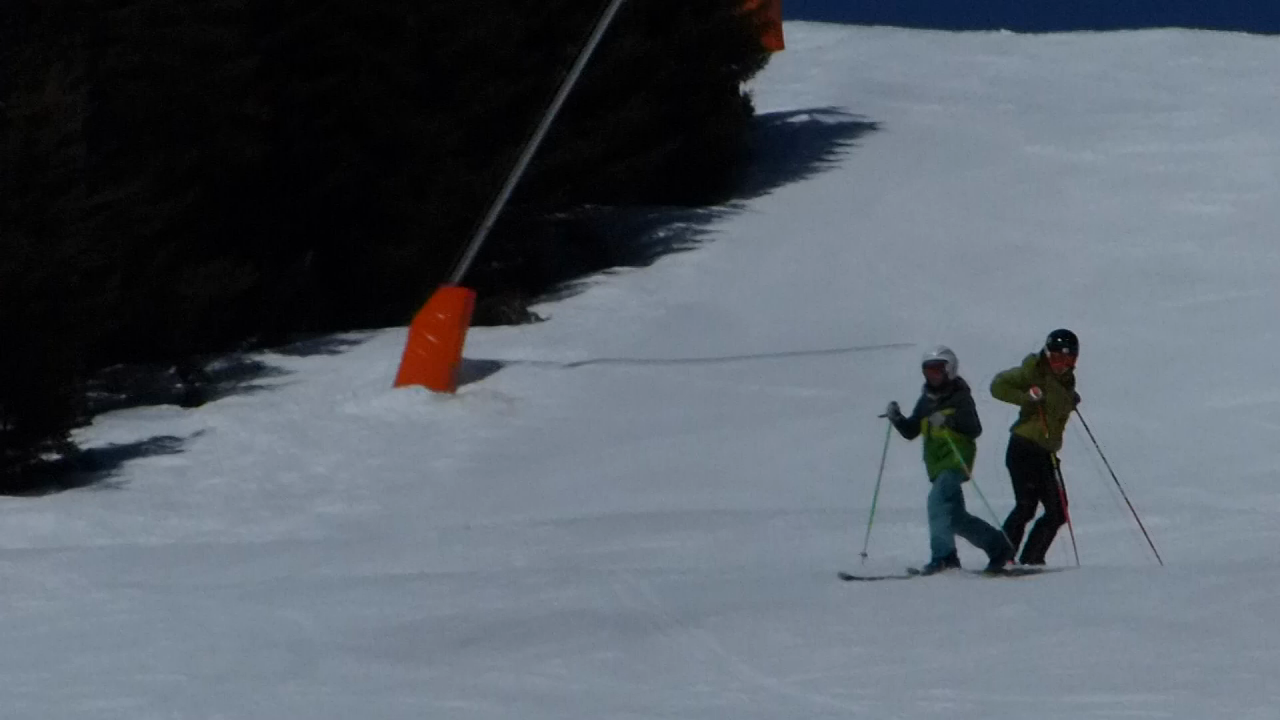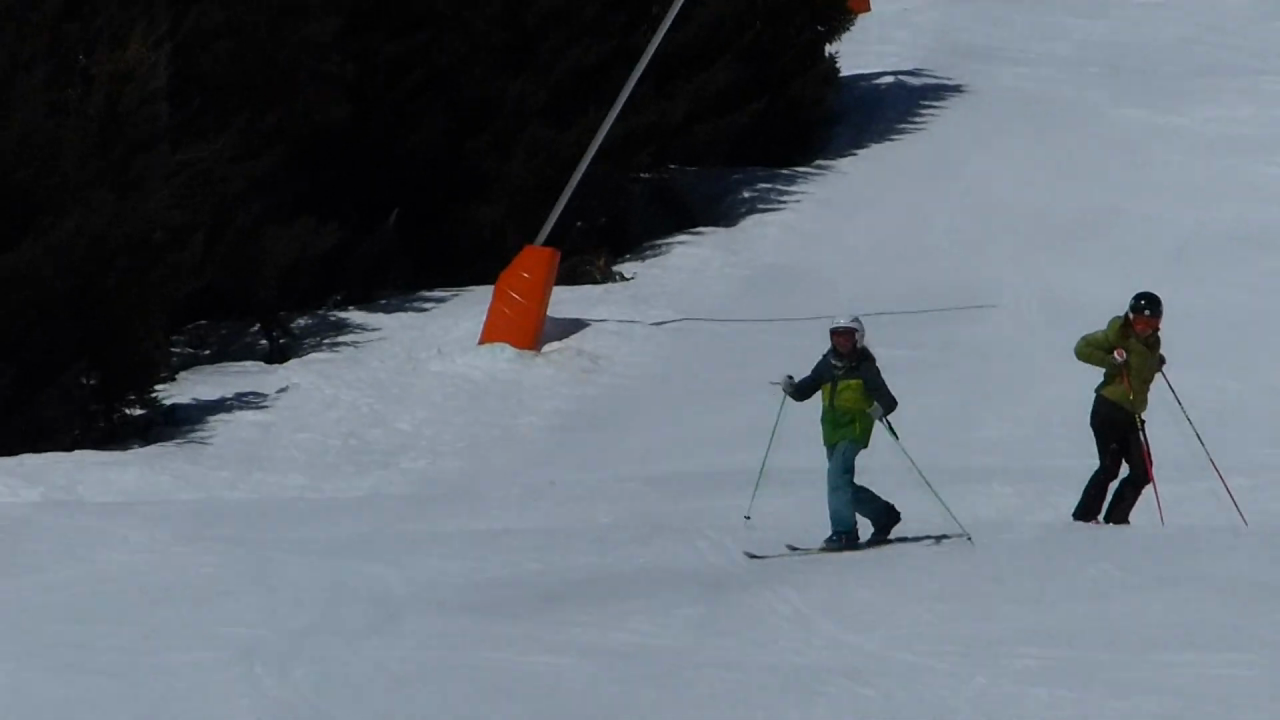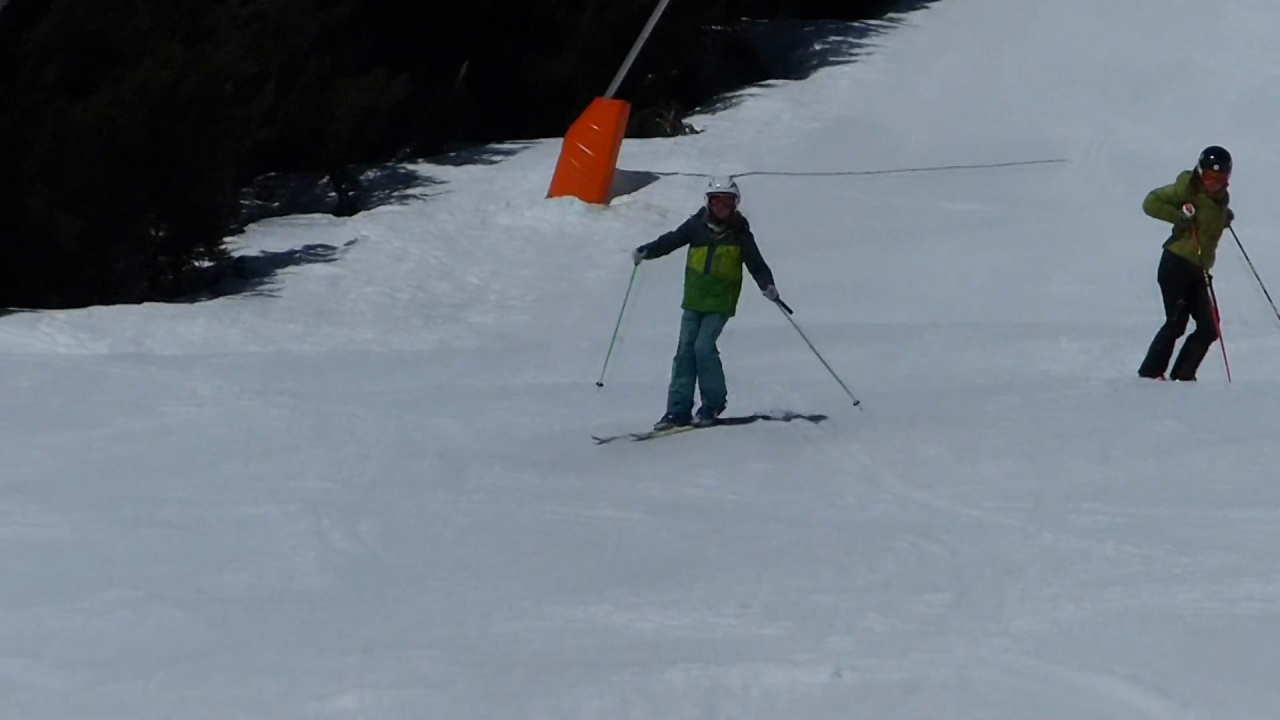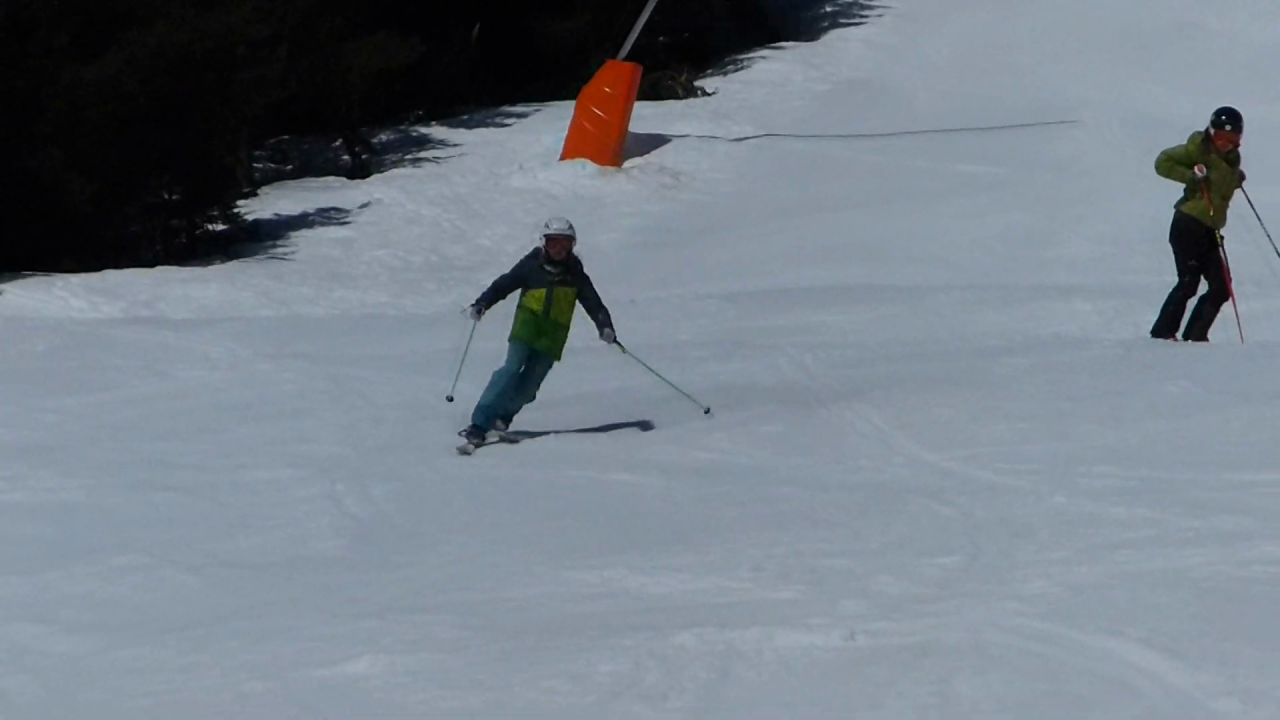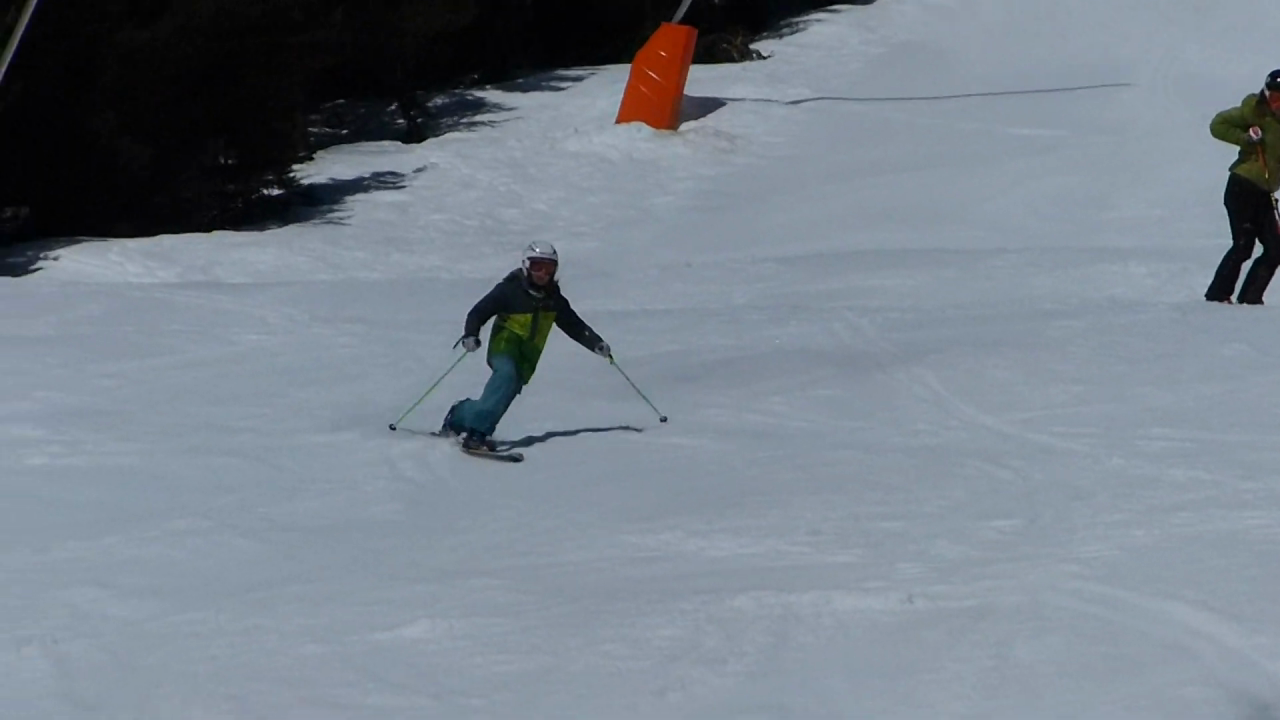
dt=0.4s
person 1, frame 1
left shoulder: (1066, 381)
right shoulder: (1034, 372)
right elbow: (998, 385)
left wrist: (1072, 400)
right wrist: (1027, 397)
left hip: (1045, 453)
right hip: (1024, 447)
left knee: (1057, 512)
right knee: (1026, 506)
left ankle: (1032, 559)
person 1, frame 2
left shoulder: (1152, 343)
right shoulder: (1119, 334)
right elbow: (1082, 347)
left wrist: (1157, 362)
right wrist: (1112, 360)
left hip: (1130, 414)
right hip: (1109, 408)
left knee: (1141, 472)
right knee: (1110, 466)
left ankle: (1115, 519)
right ankle: (1083, 517)
person 1, frame 3
left shoulder: (1220, 198)
right shoulder: (1188, 189)
right elbow: (1151, 202)
left wrist: (1225, 218)
right wrist: (1180, 215)
left hip: (1198, 270)
right hip: (1176, 264)
left knee: (1208, 329)
right knee: (1176, 323)
left ankle: (1182, 375)
right ankle: (1149, 373)
person 1, frame 4
left shoulder: (1232, 159)
right shoulder: (1200, 149)
right elbow: (1163, 162)
left wrist: (1237, 179)
right wrist: (1192, 175)
left hip: (1209, 230)
right hip: (1188, 224)
left knee: (1220, 289)
right knee: (1188, 283)
left ankle: (1194, 336)
right ankle: (1161, 334)
person 1, frame 5
right shoulder: (1254, 112)
right elbow: (1218, 125)
right wrist: (1247, 138)
right hip: (1243, 187)
right knee: (1243, 247)
left ankle: (1247, 299)
right ankle: (1215, 297)
person 2, frame 1
left shoulder: (960, 396)
right shoulder: (926, 399)
left elbow: (974, 428)
right elbow: (911, 431)
left wrist: (947, 421)
right wrist: (896, 417)
left hip: (956, 460)
right hip: (935, 464)
left knee: (936, 500)
right knee: (956, 518)
left ankle: (943, 556)
right ankle: (997, 546)
person 2, frame 2
left shoulder: (865, 367)
right shoulder: (826, 364)
left elbow: (886, 398)
right elbow: (805, 391)
left wrist: (881, 409)
right wrist: (791, 386)
left hip: (854, 430)
right hip: (832, 432)
left knee: (838, 474)
right knee: (842, 484)
left ankle: (843, 532)
right ankle: (884, 515)
person 2, frame 3
left shoulder: (741, 234)
right shoulder: (697, 225)
left elbow: (757, 266)
right elbow: (670, 241)
left wrist: (768, 286)
right wrist: (645, 251)
left hip: (721, 301)
right hip: (694, 299)
left knee: (703, 349)
right knee: (685, 351)
left ankle: (712, 403)
right ankle: (675, 411)
person 2, frame 4
left shoulder: (575, 276)
right shoulder: (530, 266)
left elbow: (593, 304)
right elbow: (502, 285)
left wrist: (605, 327)
right wrist: (481, 304)
left hip: (551, 340)
right hip: (524, 331)
left knee: (523, 393)
right knee: (511, 369)
left ankle: (501, 416)
right ankle: (479, 424)
person 2, frame 5
left shoulder: (554, 300)
right shoulder: (509, 289)
left elbow: (576, 326)
right elbow: (477, 313)
left wrist: (597, 343)
right wrist: (470, 334)
left hip: (526, 357)
right hip: (504, 344)
left knee: (494, 408)
right knee: (505, 375)
left ankle: (459, 415)
right ankle: (476, 433)
